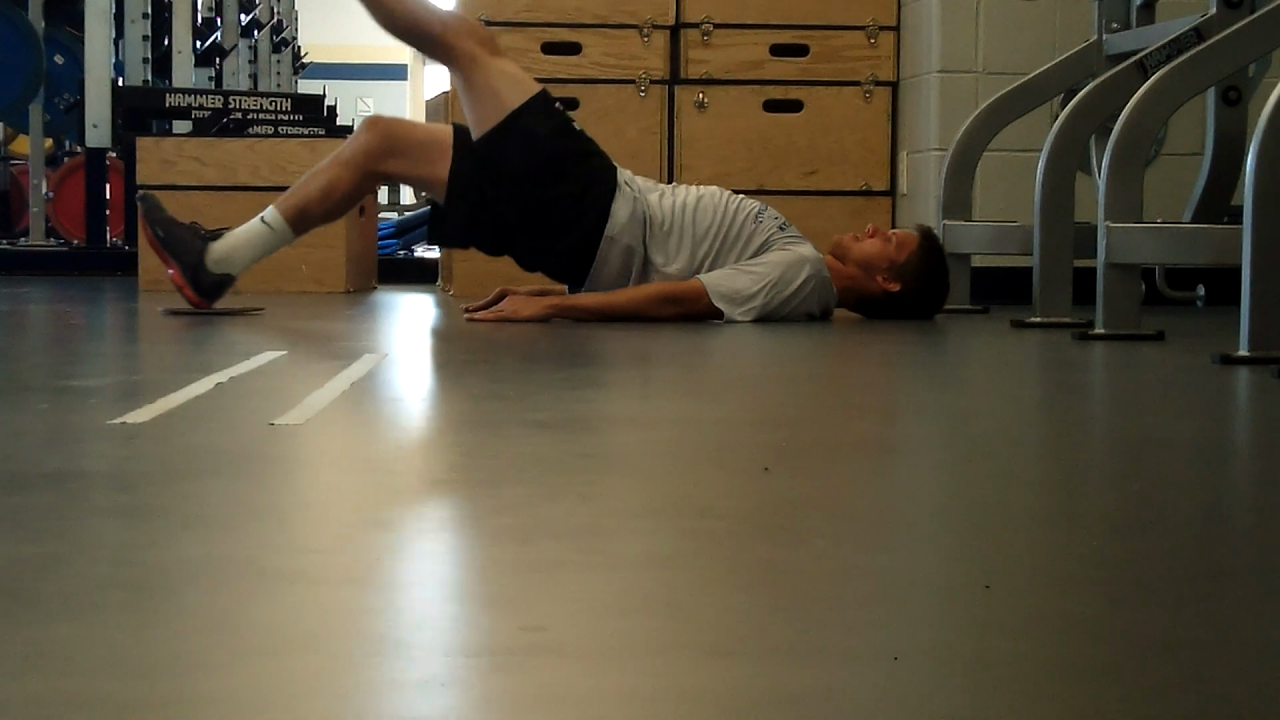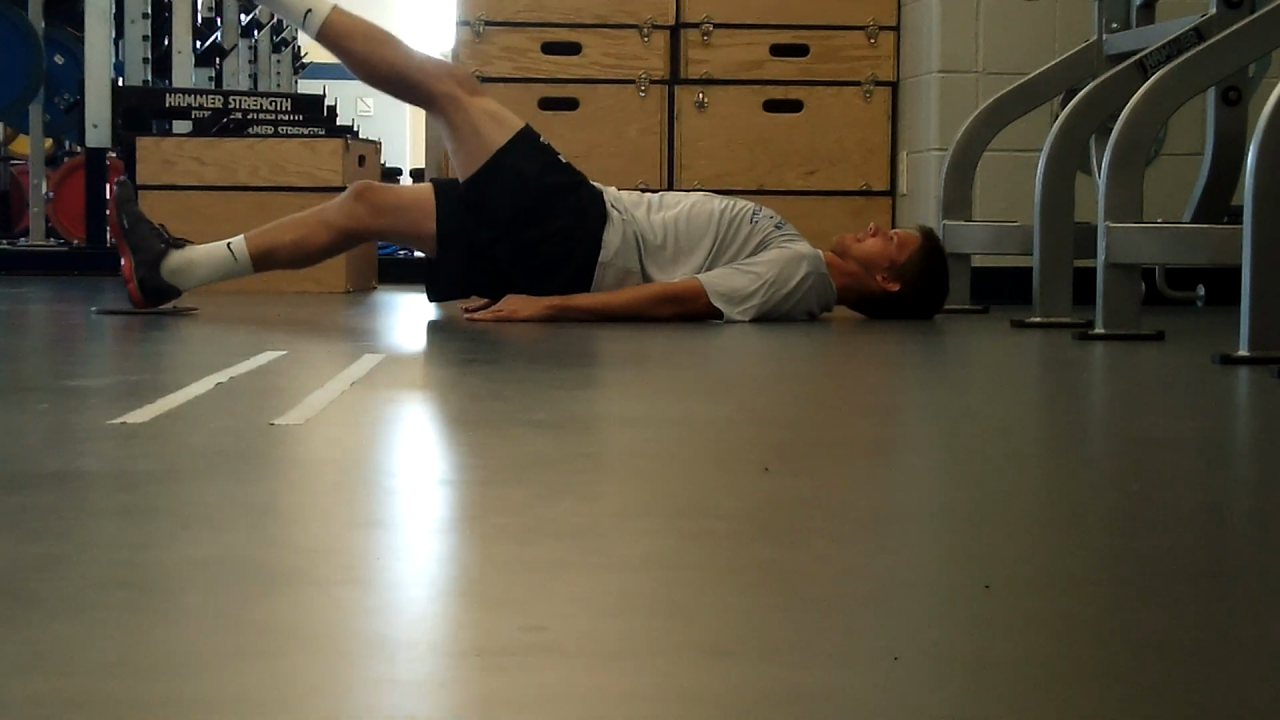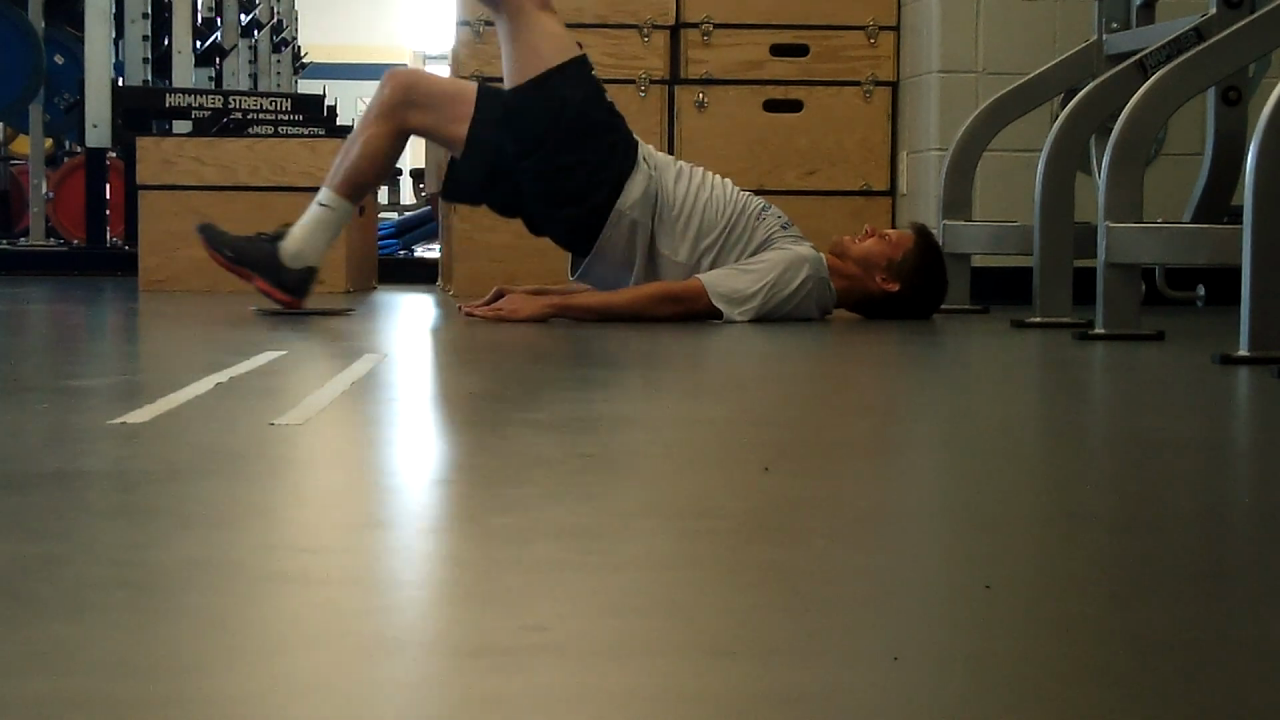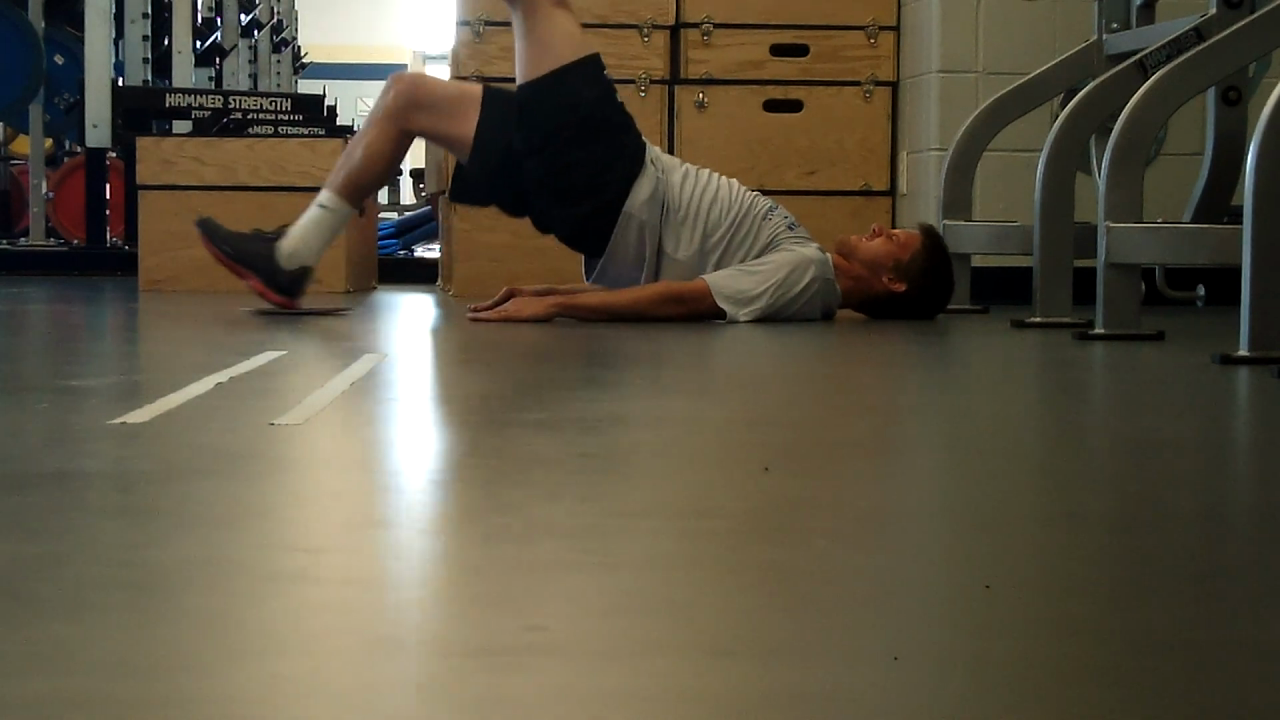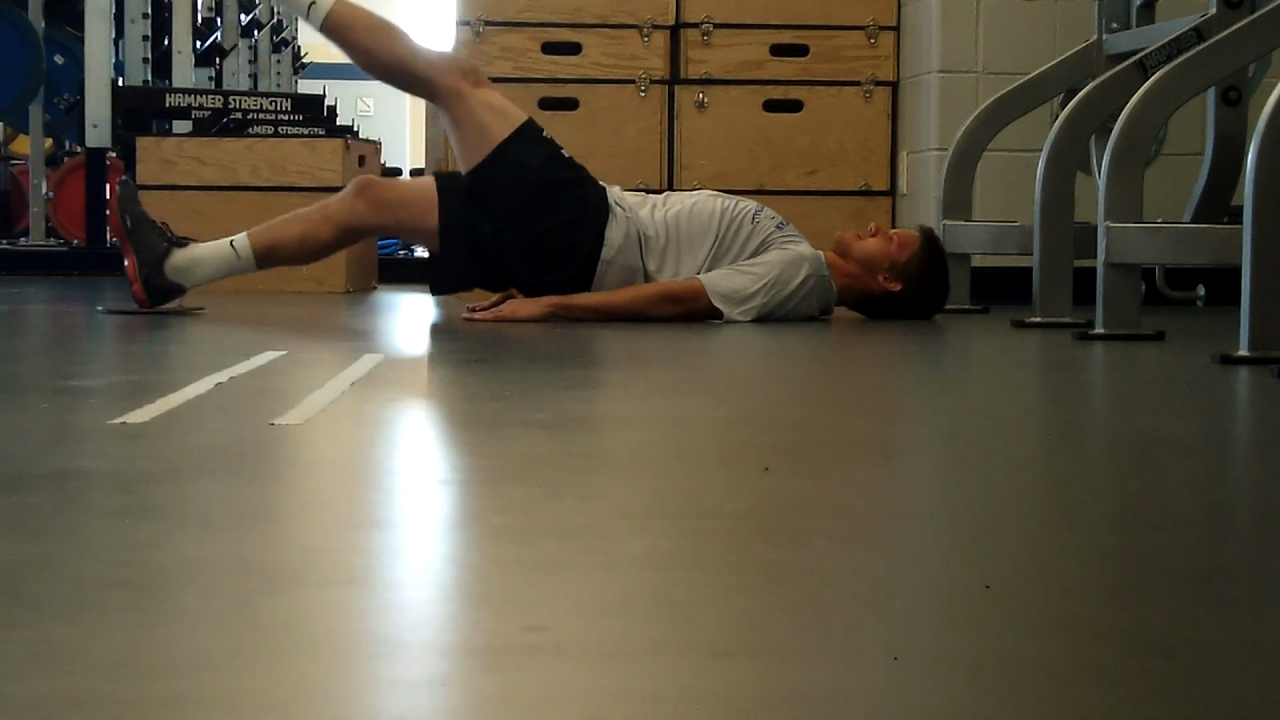
dt=0.5s
person 1, frame 1
left shoulder: (799, 273)
right shoulder: (795, 266)
left elbow: (678, 300)
left wrist: (550, 306)
right wrist: (556, 287)
left hip: (592, 217)
right hip: (600, 218)
right knee: (377, 137)
right ankle: (218, 261)
person 1, frame 2
left shoulder: (800, 271)
right shoulder: (794, 268)
left elbow: (676, 300)
left wrist: (548, 305)
left hip: (586, 243)
right hip: (594, 225)
left knee: (451, 87)
right knee: (365, 205)
right ankle: (172, 271)
person 1, frame 3
left shoulder: (799, 275)
right shoulder: (799, 267)
left elbow: (678, 301)
left wrist: (551, 305)
left hip: (605, 184)
right hip: (601, 190)
right knee: (401, 92)
right ankle: (298, 257)
person 1, frame 4
left shoulder: (805, 277)
right shoulder: (808, 268)
left elbow: (682, 300)
left wrist: (557, 303)
right wrist: (556, 293)
right hip: (614, 189)
right knee: (408, 95)
right ankle: (294, 256)
person 1, frame 5
left shoulder: (799, 273)
right shoulder: (794, 264)
left elbow: (677, 299)
left wrist: (549, 305)
left hip: (582, 240)
right hip: (592, 226)
left knee: (456, 76)
right knee: (366, 199)
right ankle: (174, 269)
